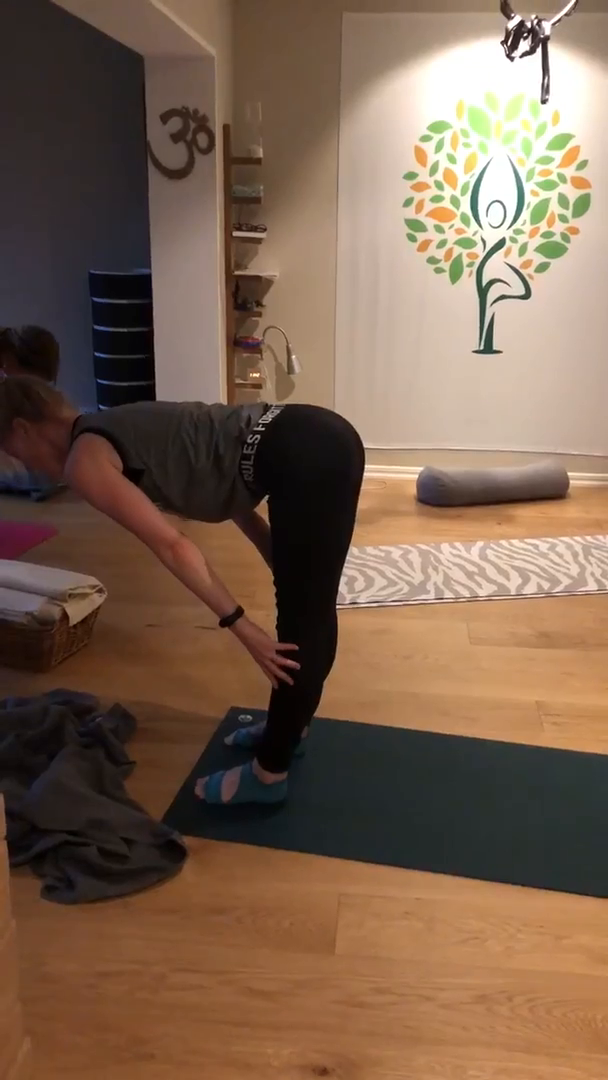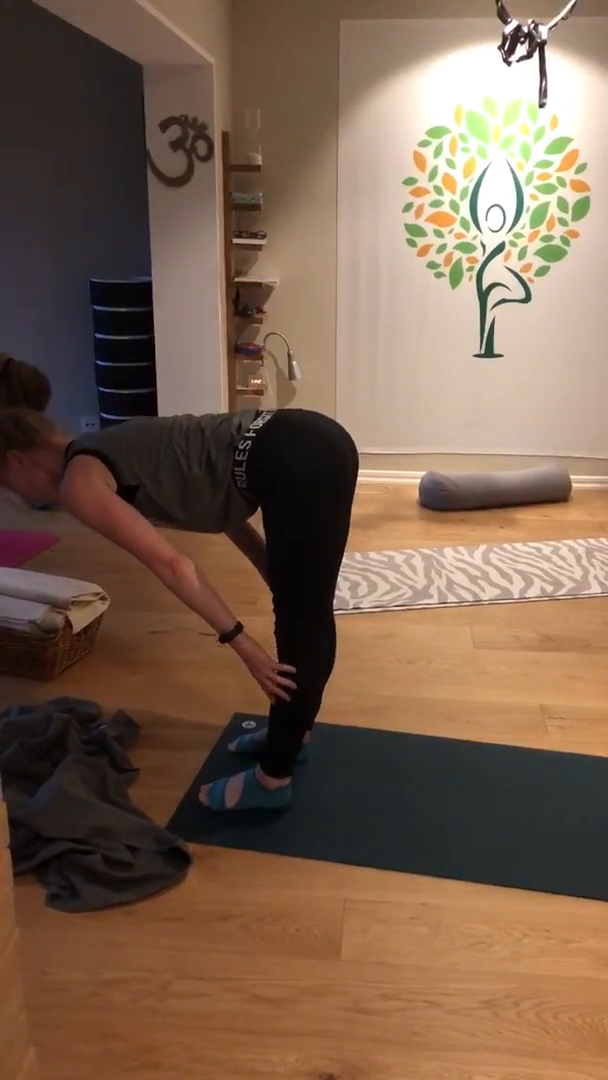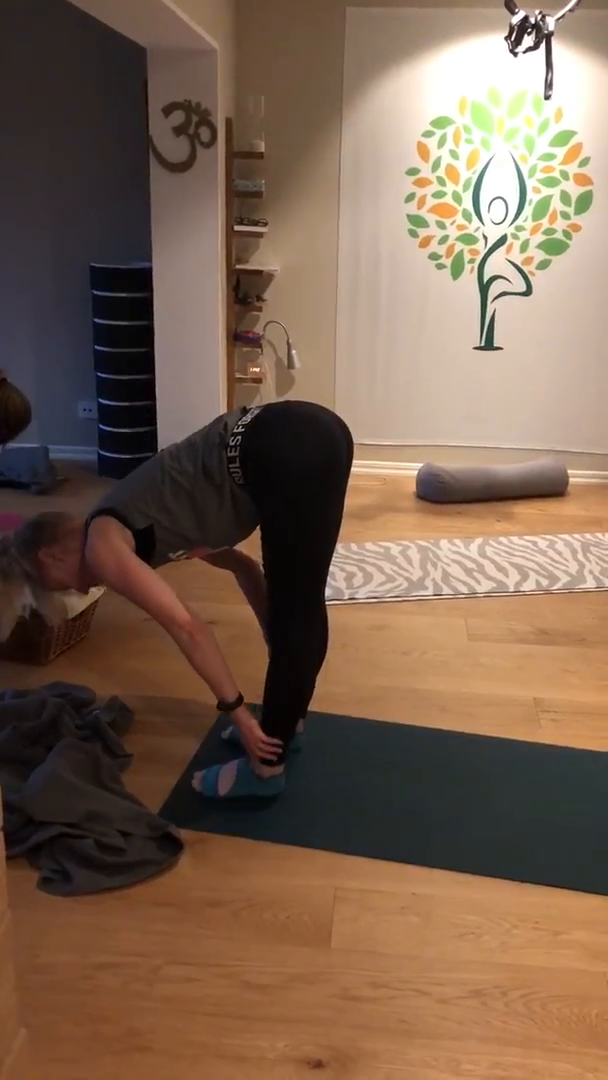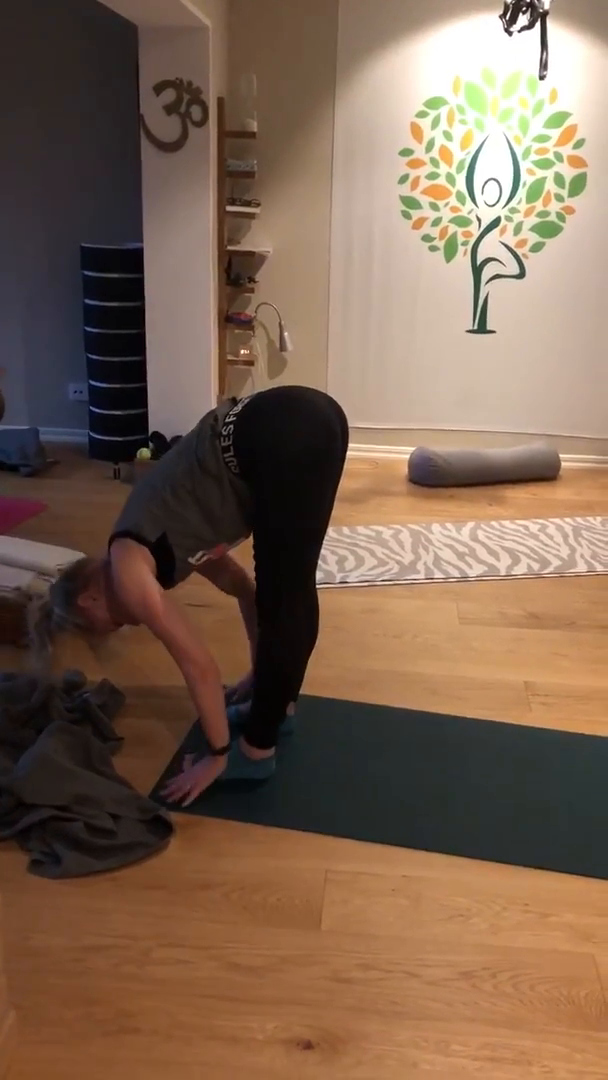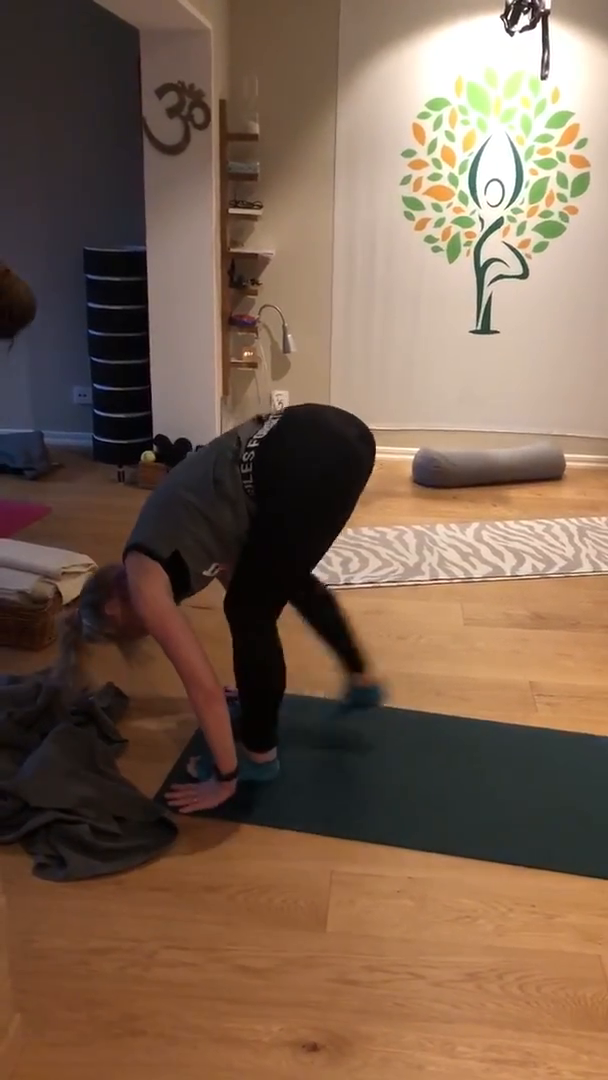
dt=1s
person 1, frame 1
left shoulder: (84, 462)
right shoulder: (114, 431)
left elbow: (172, 546)
left wrist: (238, 626)
right wrist: (286, 569)
left hip: (304, 460)
right hip: (322, 436)
left knee: (303, 623)
right knee: (307, 611)
left ankle: (269, 773)
right ankle: (288, 726)
person 1, frame 2
left shoulder: (79, 483)
right shoulder: (104, 456)
left elbow: (170, 564)
right elbow: (228, 513)
left wrist: (237, 639)
right wrist: (283, 587)
left hip: (296, 465)
right hip: (314, 442)
left knee: (301, 628)
right knee: (307, 618)
left ankle: (272, 779)
right ankle: (293, 732)
person 1, frame 3
left shoulder: (101, 547)
right shoulder: (128, 527)
left elbow: (188, 629)
right elbow: (242, 565)
left wrist: (237, 712)
left hip: (287, 455)
right hip: (312, 432)
left knee: (294, 618)
right knee: (300, 608)
left ankle: (266, 768)
right ankle: (287, 722)
person 1, frame 4
left shoulder: (127, 570)
right shoulder: (163, 547)
left elbow: (200, 667)
right elbow: (244, 587)
left wrist: (217, 755)
right wrist: (262, 674)
left hip: (283, 438)
right hip: (311, 415)
left knee: (281, 603)
right knee: (291, 589)
left ankle: (257, 750)
right ankle: (279, 704)
person 1, frame 5
left shoulder: (141, 586)
right shoulder: (158, 564)
left elbow: (206, 687)
left wrist: (226, 779)
left hip: (294, 463)
left knee: (251, 612)
right knee: (287, 582)
left ankle: (260, 755)
right ankle: (360, 679)
